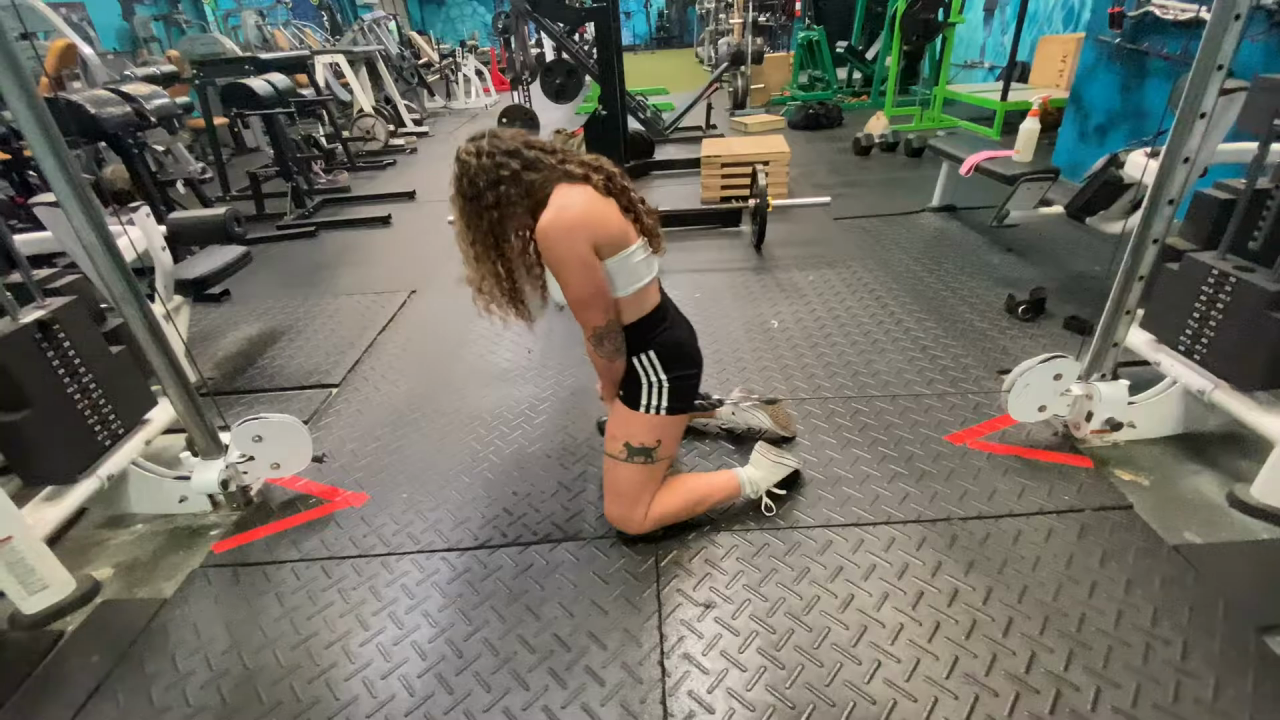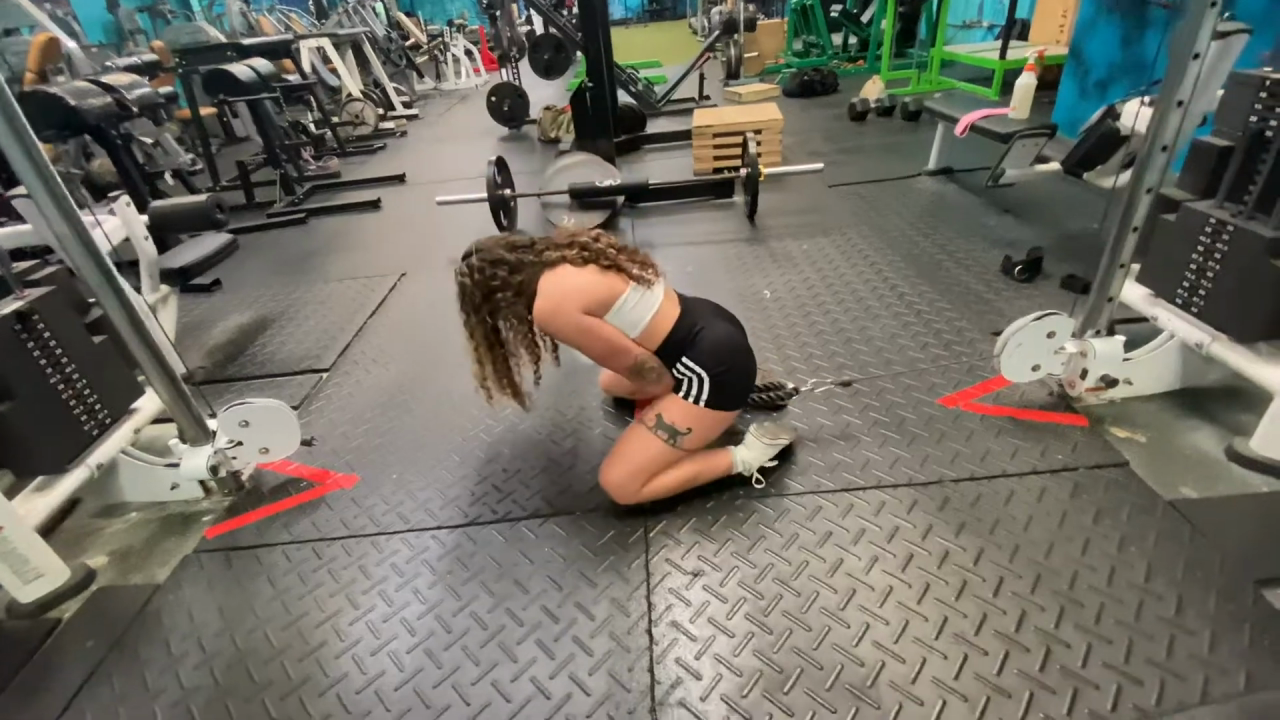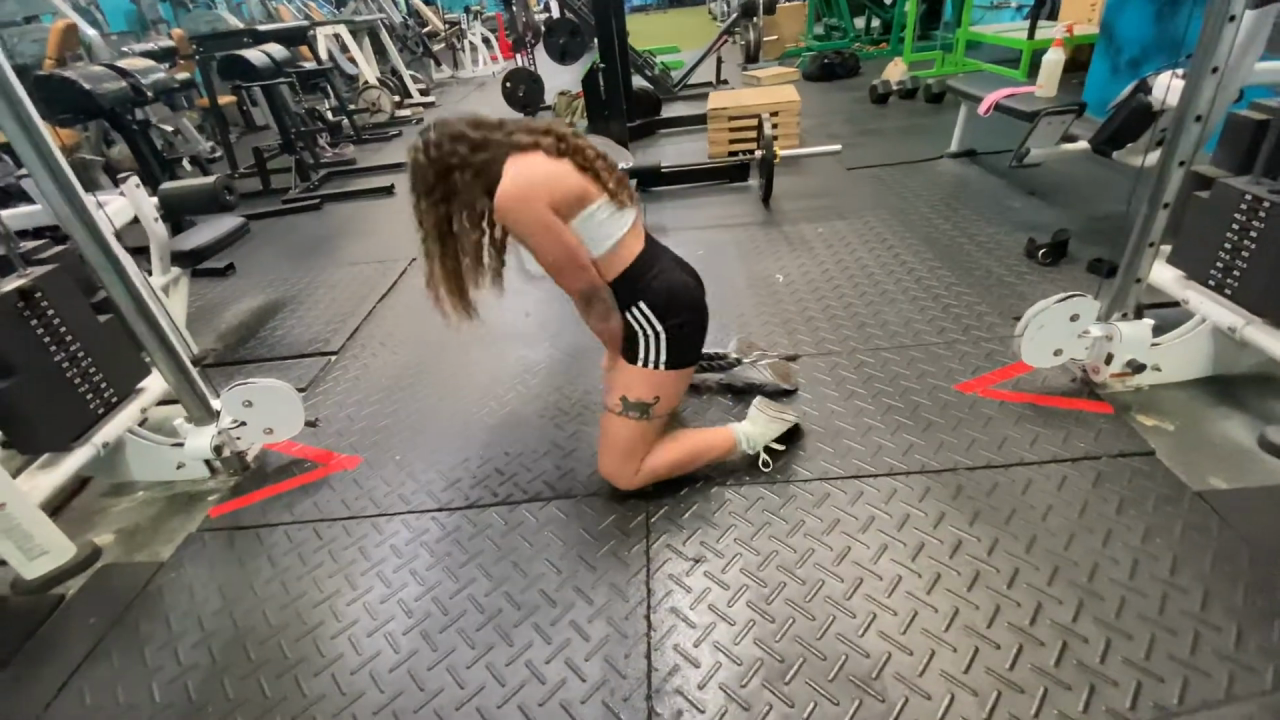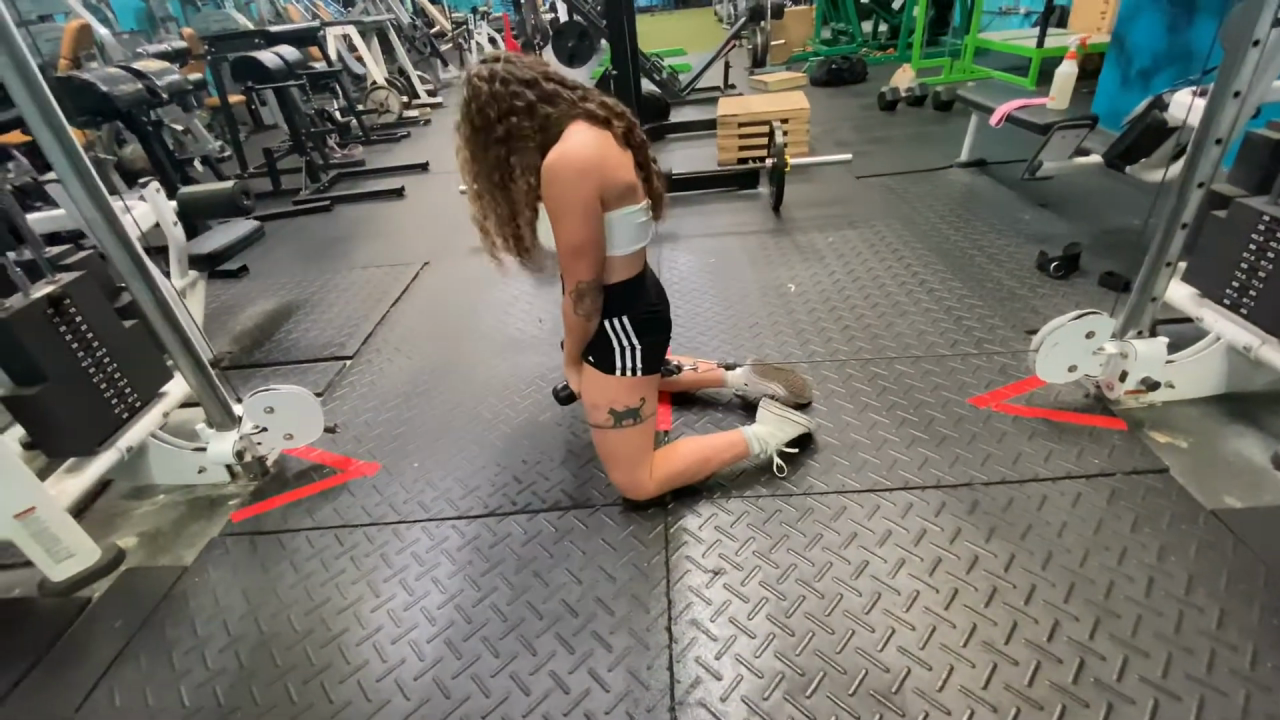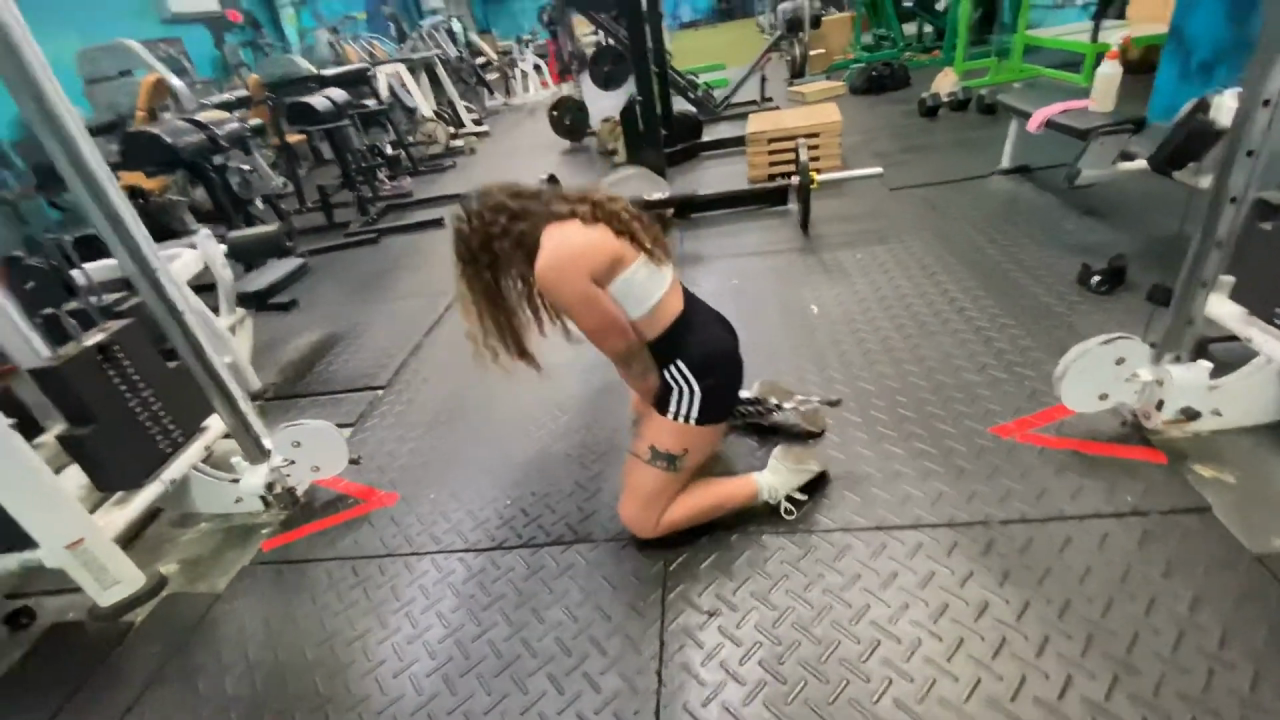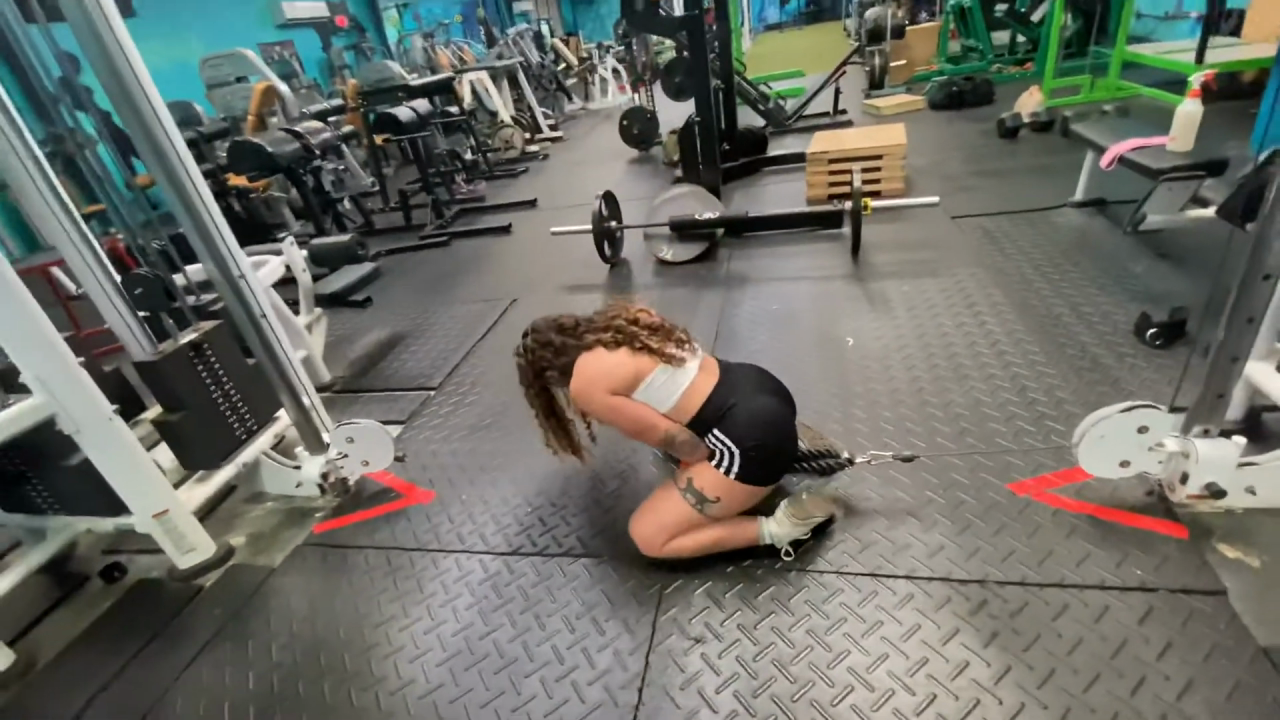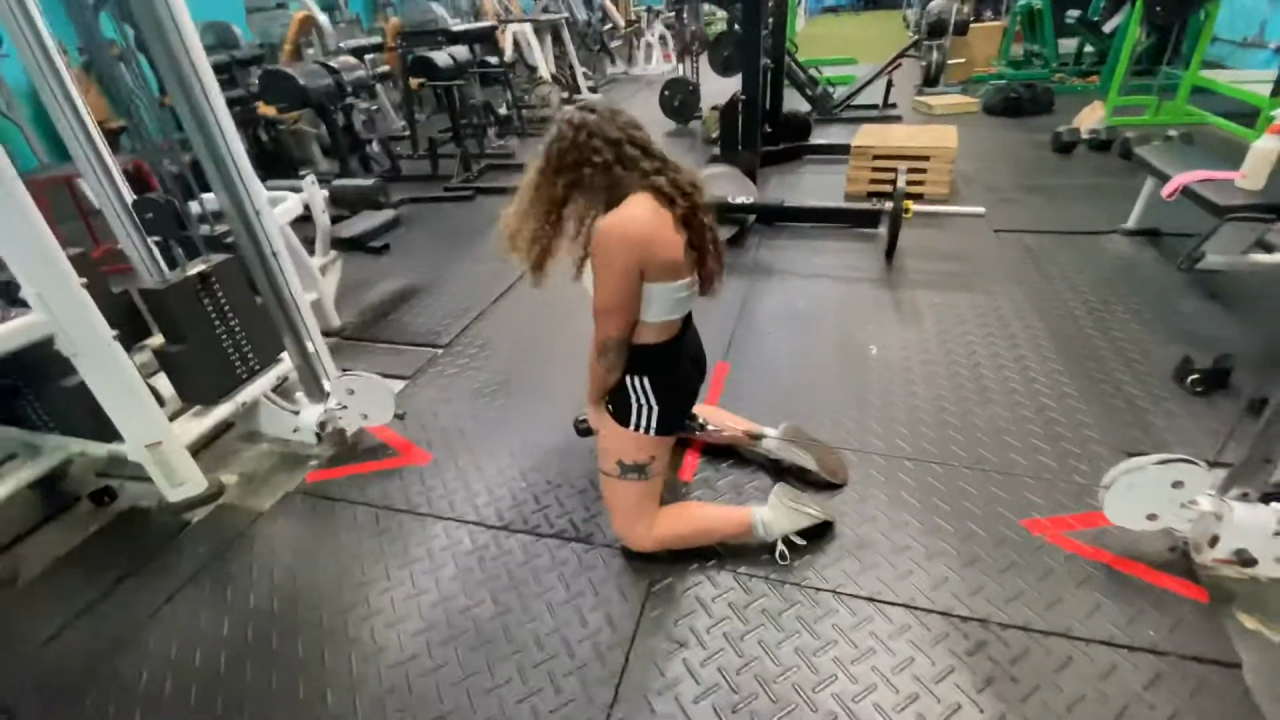
dt=0.7s
person 1, frame 1
left shoulder: (557, 221)
right shoulder: (577, 182)
left elbow: (598, 323)
left wrist: (610, 386)
right wrist: (612, 386)
left hip: (654, 360)
right hip: (659, 339)
left knee: (627, 515)
right knee: (623, 413)
left ankle: (753, 476)
right ankle: (732, 412)
person 1, frame 2
left shoulder: (551, 307)
right shoulder: (562, 251)
left elbow: (637, 366)
left wrist: (677, 403)
left hip: (714, 369)
right hip: (710, 327)
left knee: (618, 484)
right knee: (612, 383)
left ankle: (745, 455)
person 1, frame 3
left shoulder: (514, 195)
right shoulder: (534, 154)
left elbow: (586, 290)
left wrist: (617, 352)
left hip: (659, 312)
right hip: (668, 282)
left knee: (619, 469)
right knee: (616, 376)
left ankle: (748, 432)
person 1, frame 4
left shoulder: (568, 160)
right shoulder: (590, 124)
left elbow: (582, 285)
left wrist: (572, 360)
left hip: (619, 321)
right hip: (632, 302)
left knee: (636, 482)
right knee: (637, 377)
left ankle: (760, 435)
right ankle: (738, 379)
person 1, frame 5
left shoulder: (554, 263)
right shoulder: (573, 215)
left elbow: (624, 351)
left wrist: (651, 403)
left hip: (695, 367)
right hip: (705, 336)
left knee: (641, 518)
right knee: (648, 413)
left ankle: (769, 484)
person 1, frame 6
left shoulder: (586, 385)
right shoulder: (617, 322)
left elbow: (667, 436)
left wrist: (713, 464)
left hip: (753, 438)
right hip: (762, 389)
left knee: (647, 535)
left ankle: (776, 527)
right ankle: (786, 440)
person 1, frame 7
left shoulder: (618, 228)
right shoulder: (668, 192)
left elbow: (611, 337)
left wrist: (595, 402)
left hip: (647, 379)
right hip: (679, 354)
left knee: (636, 531)
right knee: (679, 415)
left ankle: (772, 518)
right ankle: (773, 439)
